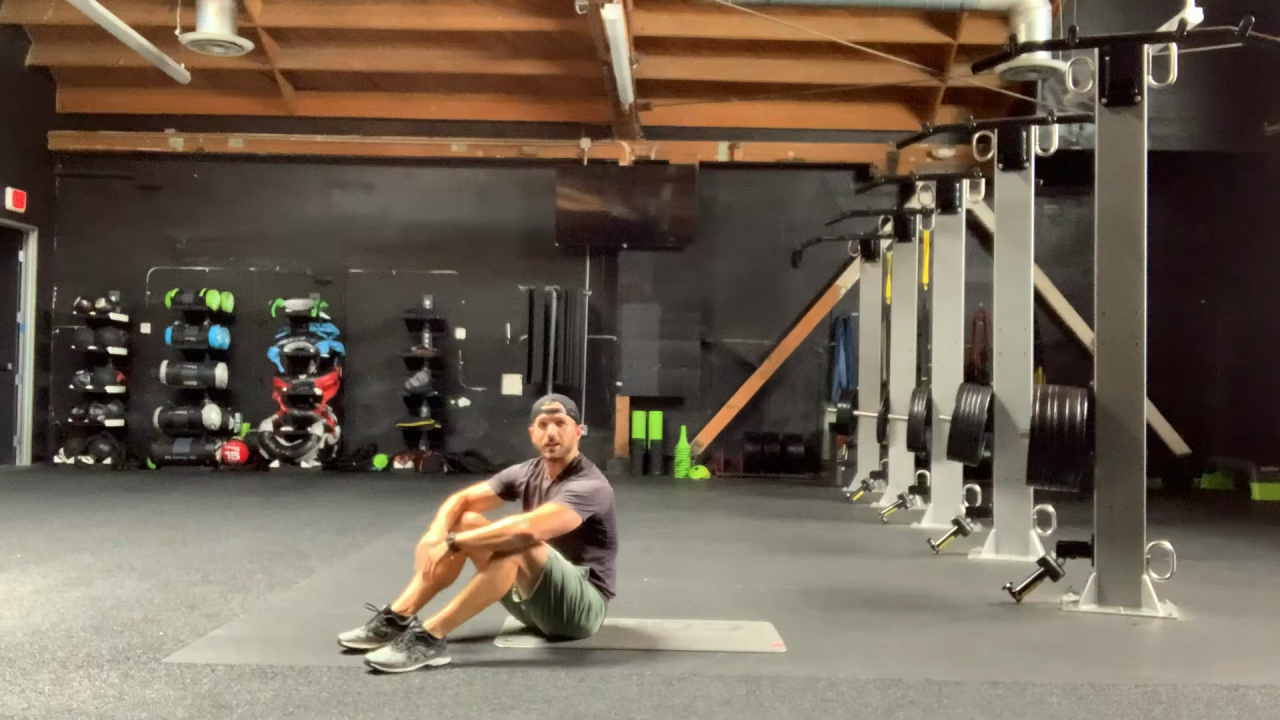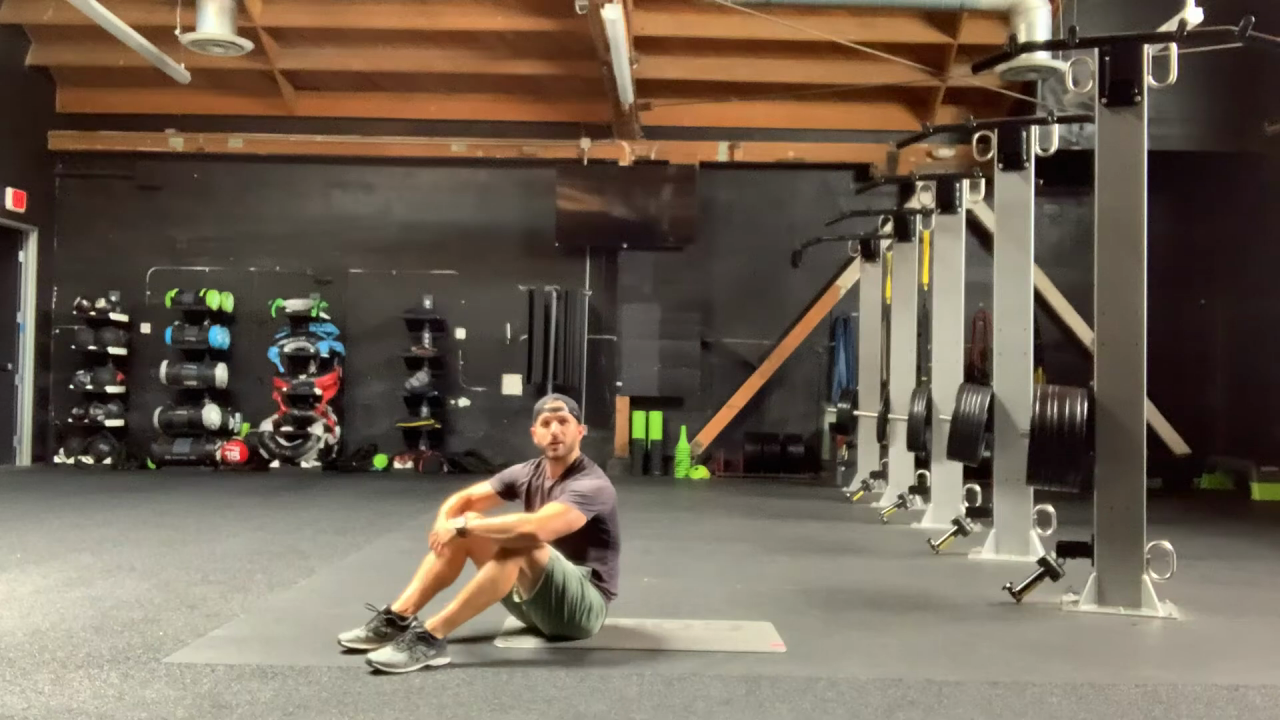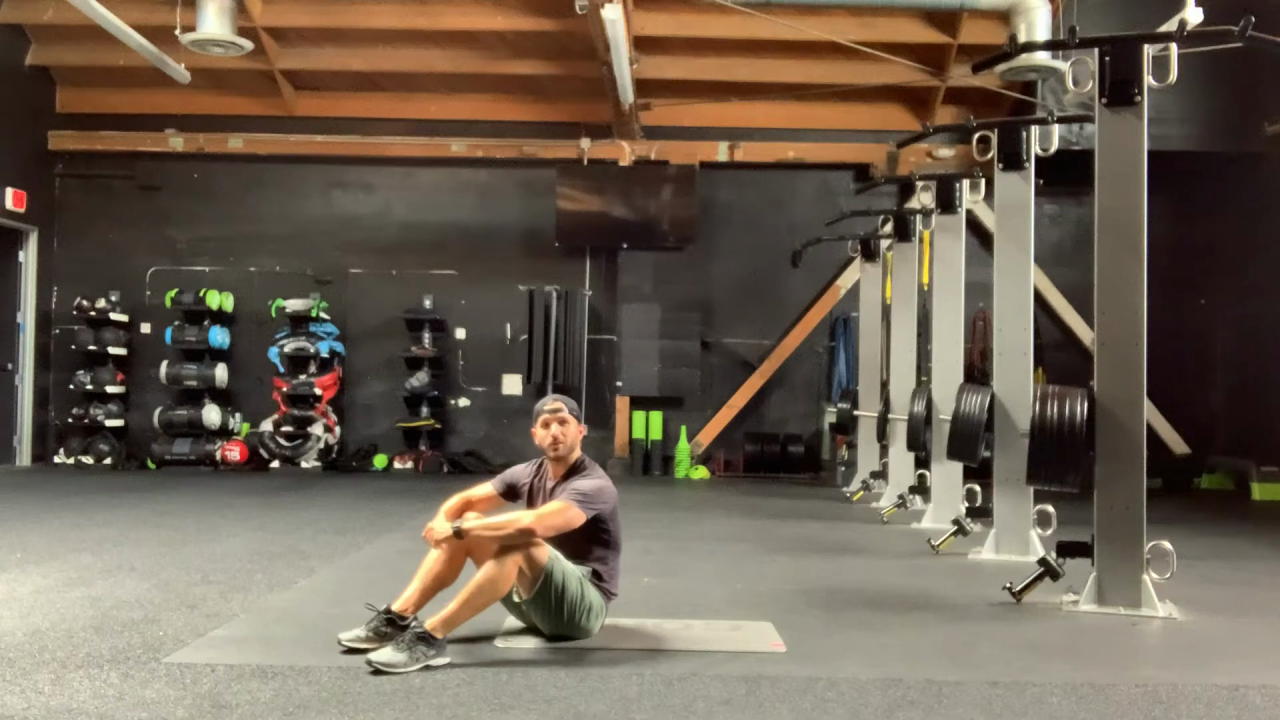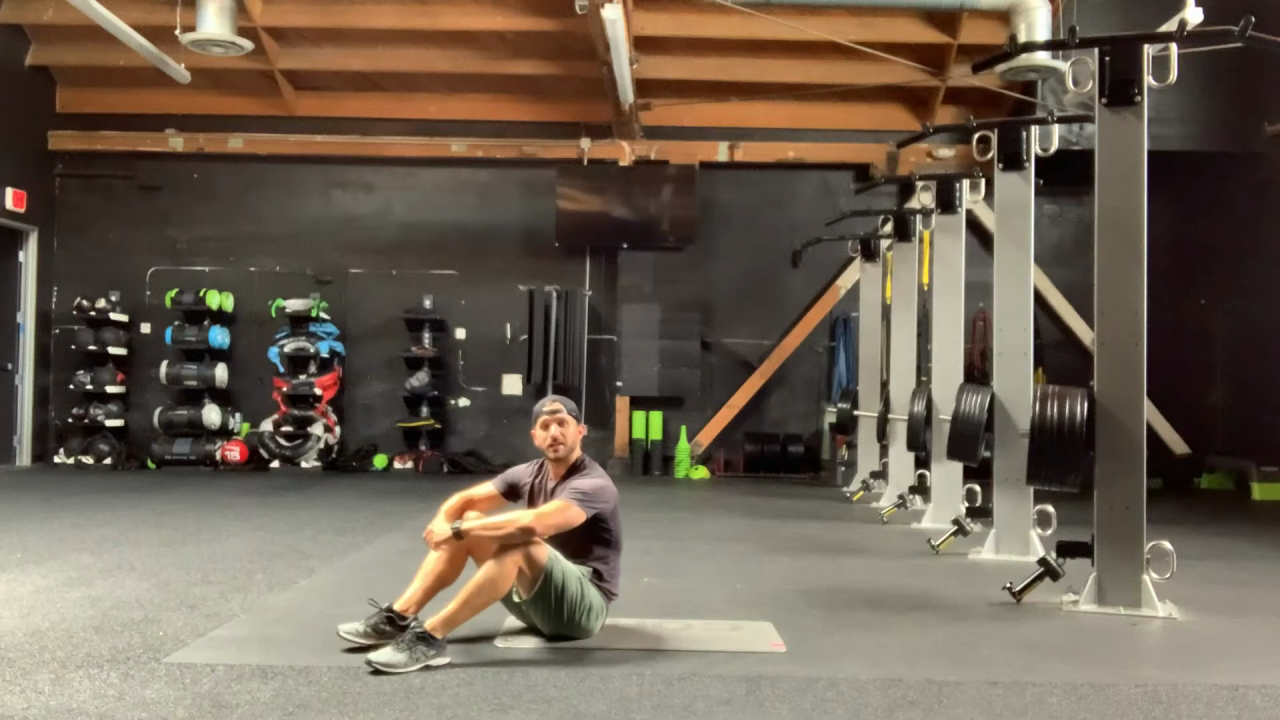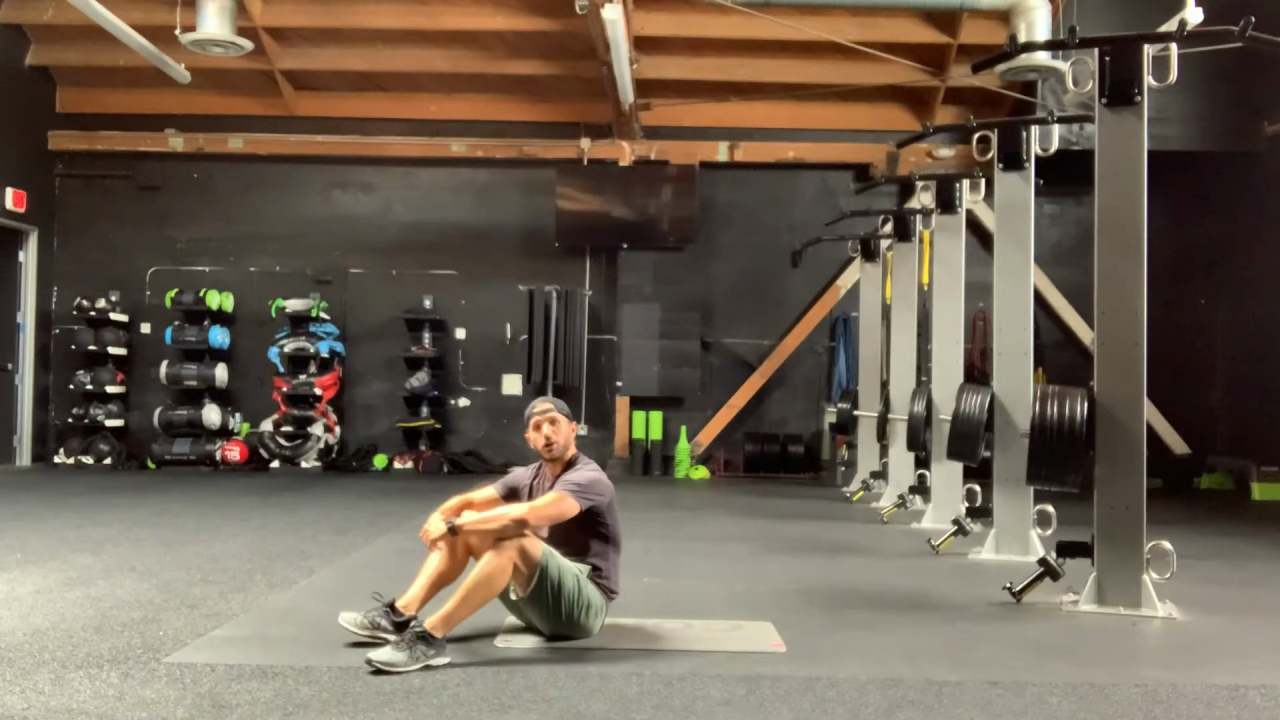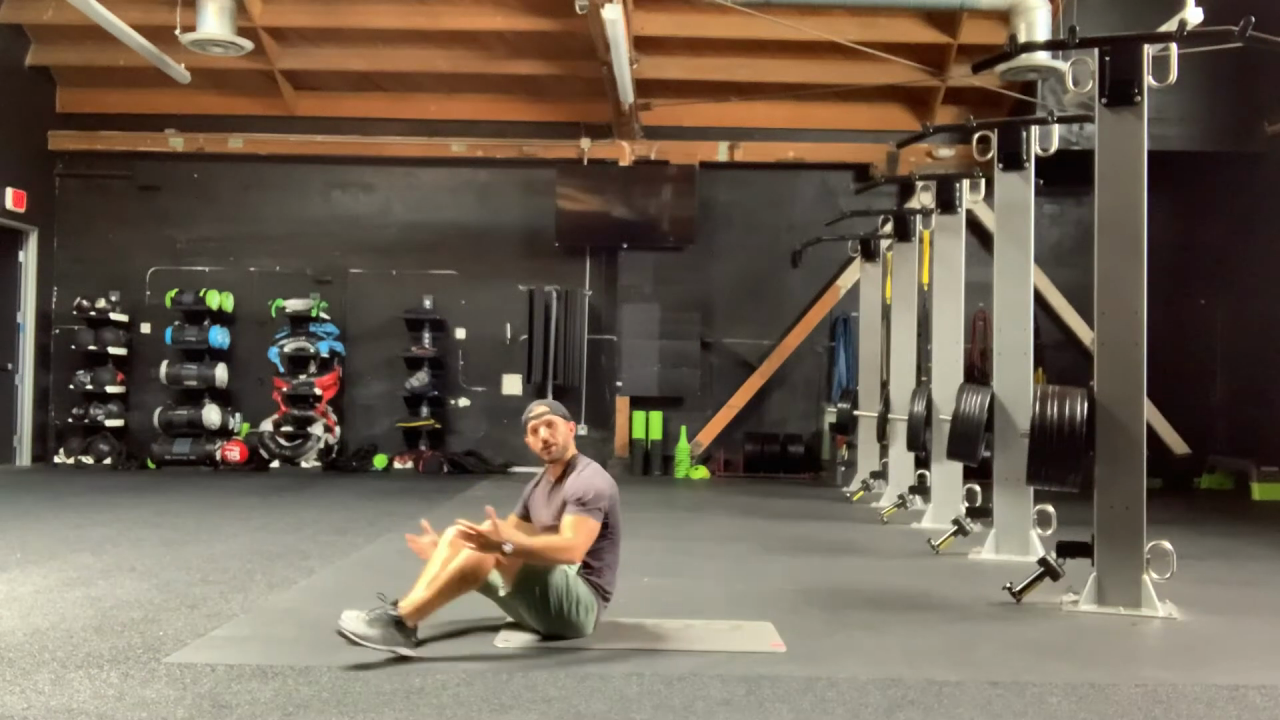
dt=0.4s
person 1, frame 1
left shoulder: (589, 486)
right shoulder: (526, 473)
left elbow: (527, 528)
right elbow: (462, 499)
left wrist: (452, 543)
right wrist: (437, 533)
left hip: (581, 605)
right hip: (534, 596)
left knee: (518, 545)
right knee: (467, 521)
left ankle: (430, 637)
right ankle: (396, 619)
person 1, frame 2
left shoulder: (592, 486)
right shoulder: (528, 473)
left elbow: (535, 528)
right elbow: (461, 499)
left wrist: (461, 527)
right wrist: (445, 527)
left hip: (583, 605)
right hip: (534, 596)
left knee: (520, 544)
right knee: (468, 526)
left ankle: (431, 637)
right ankle: (396, 619)
person 1, frame 3
left shoulder: (593, 486)
right shoulder: (529, 473)
left elbow: (531, 524)
right elbow: (465, 500)
left wrist: (457, 529)
right wrist: (441, 524)
left hip: (582, 605)
right hip: (534, 595)
left knee: (519, 544)
right knee: (466, 525)
left ankle: (431, 637)
right ankle: (397, 619)
person 1, frame 4
left shoulder: (593, 485)
right shoulder: (530, 474)
left elbow: (531, 523)
right elbow: (465, 499)
left wrist: (457, 530)
right wrist: (442, 523)
left hip: (583, 604)
right hip: (535, 594)
left knee: (519, 543)
right knee: (468, 522)
left ankle: (430, 636)
right ankle: (398, 618)
person 1, frame 5
left shoulder: (587, 479)
right shoulder: (529, 477)
left elbow: (525, 516)
right elbow: (466, 502)
left wrist: (451, 526)
right wrist: (437, 520)
left hip: (583, 604)
right hip: (538, 595)
left knee: (512, 539)
right knee: (468, 523)
left ankle: (430, 636)
right ankle: (400, 614)
person 1, frame 6
left shoulder: (591, 483)
right shoulder: (539, 485)
left elbow: (569, 549)
right elbow: (498, 534)
left wrist: (504, 544)
right wrist: (442, 546)
left hip: (576, 605)
right hip: (536, 600)
left knee: (498, 544)
right knee: (460, 535)
left ankle: (403, 625)
right ankle: (403, 612)
